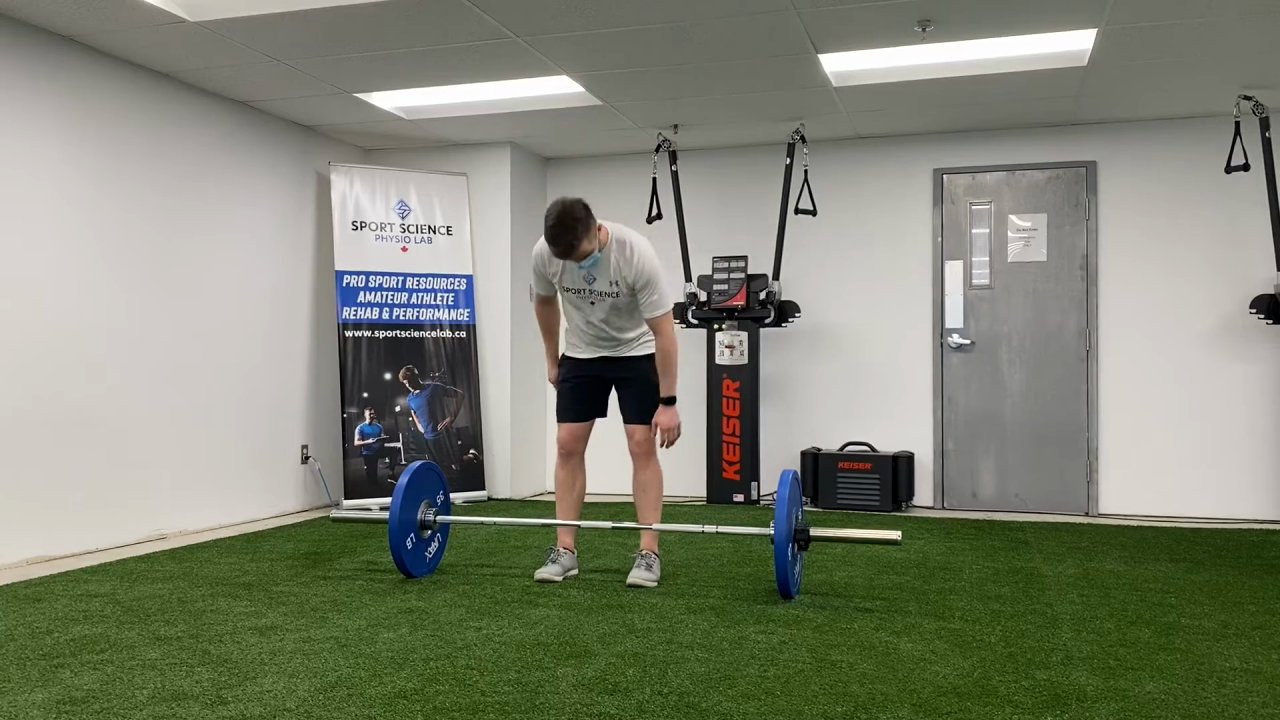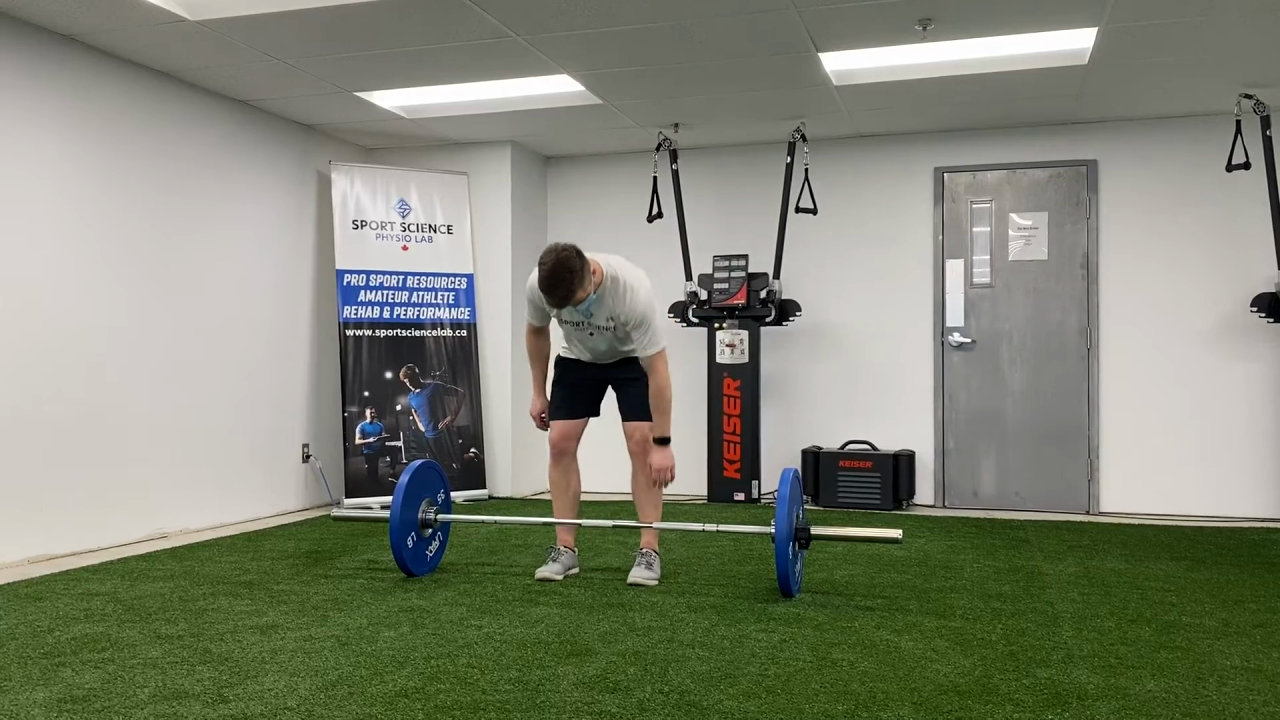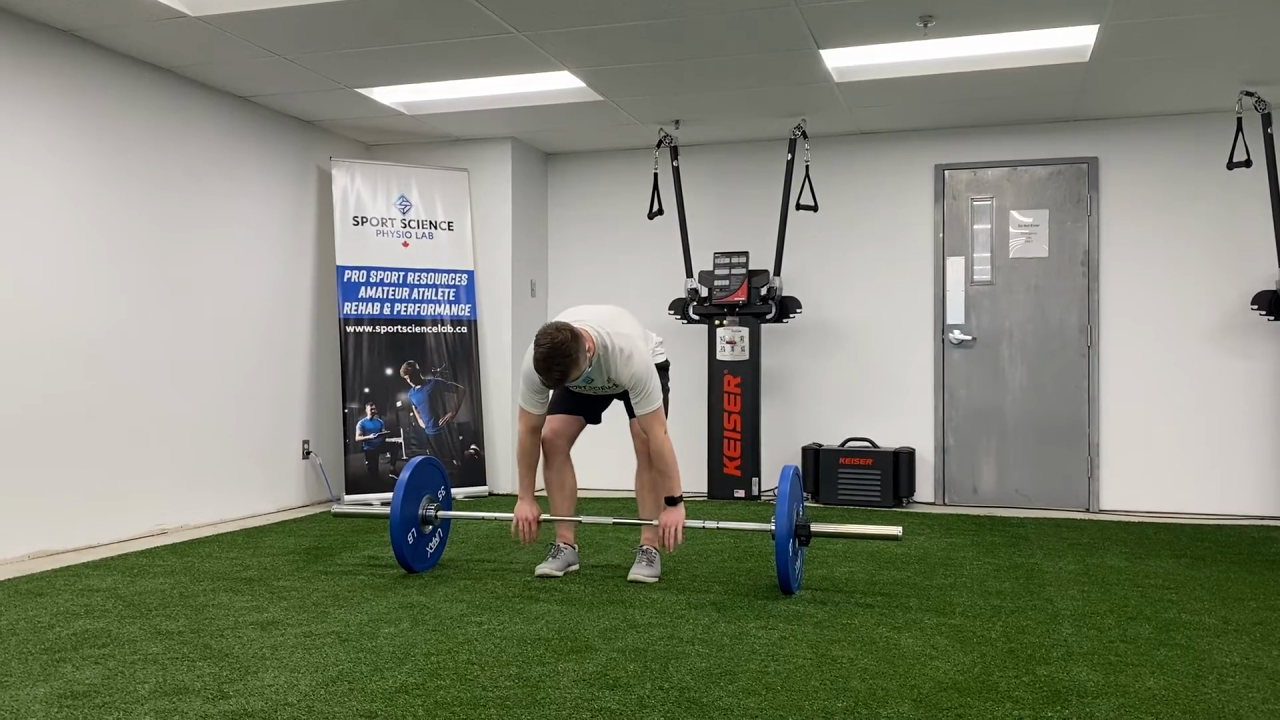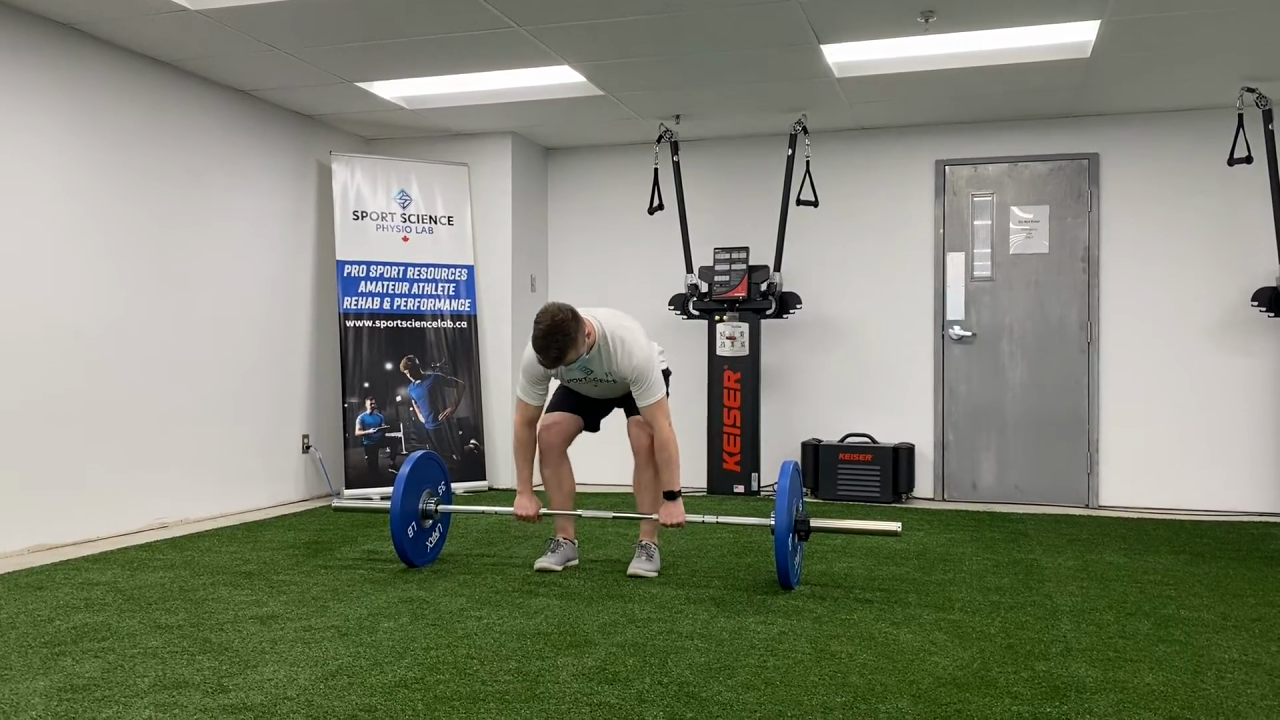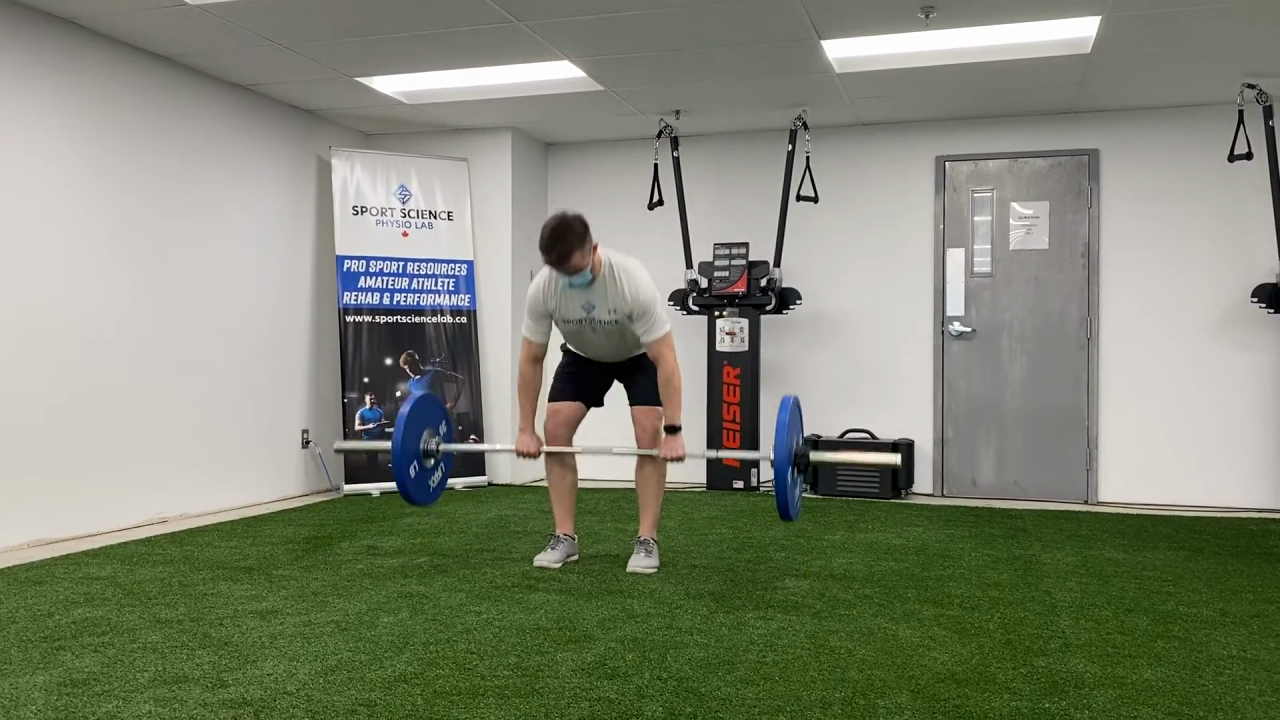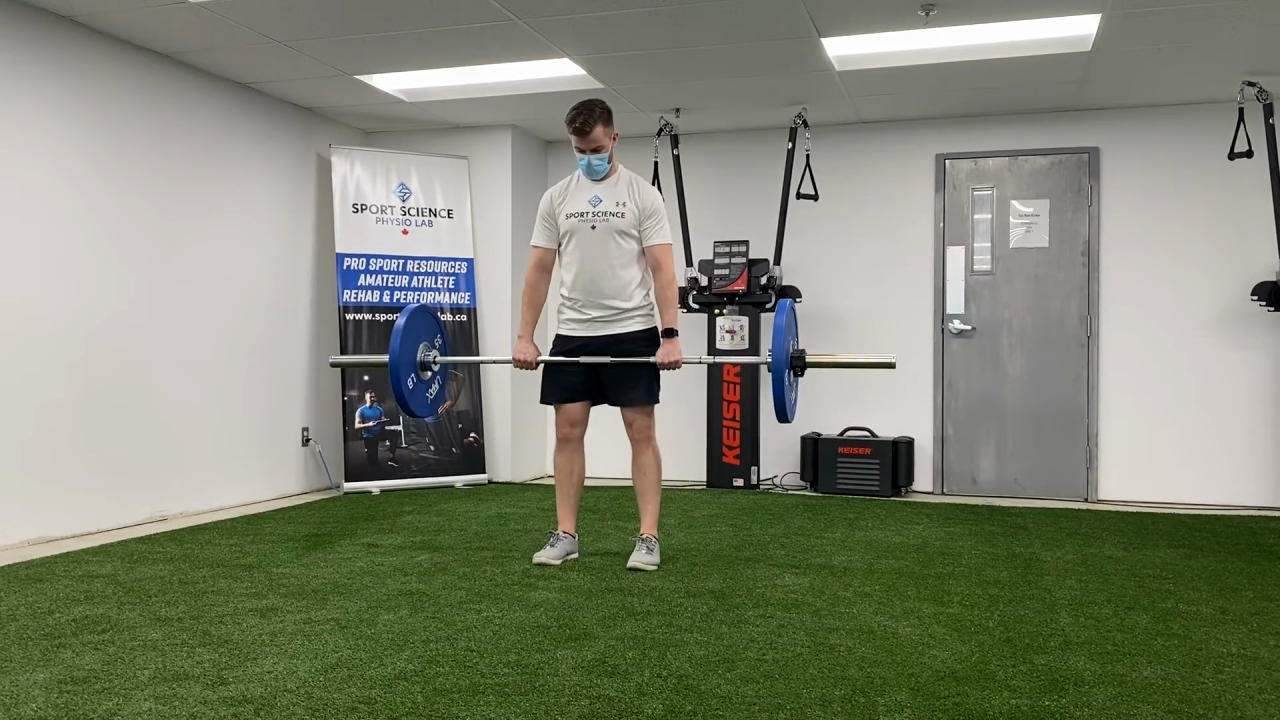
dt=0.7s
person 1, frame 1
left shoulder: (637, 254)
right shoulder: (544, 255)
left elbow: (664, 332)
right elbow: (545, 302)
left wrist: (668, 402)
right wrist: (552, 359)
left hip: (635, 354)
right hip: (580, 355)
left knee: (642, 446)
right knee: (568, 446)
left ankle: (648, 553)
right ankle: (565, 550)
person 1, frame 2
left shoulder: (632, 290)
right shoulder: (538, 285)
left elbow: (658, 373)
right elbow: (536, 332)
left wrist: (662, 441)
right wrist: (538, 392)
left hip: (632, 358)
right hip: (577, 360)
left knee: (641, 443)
right knee: (560, 443)
left ankle: (648, 551)
right ankle: (565, 549)
person 1, frame 3
left shoulder: (630, 355)
right shoulder: (539, 359)
left elbow: (658, 434)
right elbow: (529, 430)
left wrist: (674, 503)
right wrist: (525, 498)
left hip: (649, 364)
right hip: (583, 373)
left knee: (644, 440)
right knee: (552, 439)
left ankle: (649, 549)
right ankle: (565, 546)
person 1, frame 4
left shoulder: (630, 347)
right shoulder: (537, 355)
left elbow: (662, 427)
right elbow: (525, 423)
left wrist: (672, 497)
right wrist: (524, 492)
left hip: (637, 386)
right hip: (583, 390)
left knee: (643, 442)
right knee: (549, 439)
left ankle: (647, 544)
right ankle: (565, 540)
person 1, frame 5
left shoulder: (632, 281)
right shoulder: (542, 289)
left elbow: (665, 359)
right elbow: (531, 360)
left wrist: (674, 431)
right wrist: (525, 430)
left hip: (639, 355)
right hip: (583, 355)
left knee: (648, 430)
right knee: (556, 427)
left ankle: (646, 540)
right ankle: (564, 536)
person 1, frame 6
left shoulder: (642, 194)
right shoulder: (556, 197)
left elbow: (662, 269)
right elbow: (539, 269)
left wrist: (670, 336)
right wrist: (525, 335)
left hip: (632, 333)
right hip: (572, 335)
left knee: (641, 433)
right knee: (567, 432)
left ankle: (647, 537)
right ankle: (565, 534)
